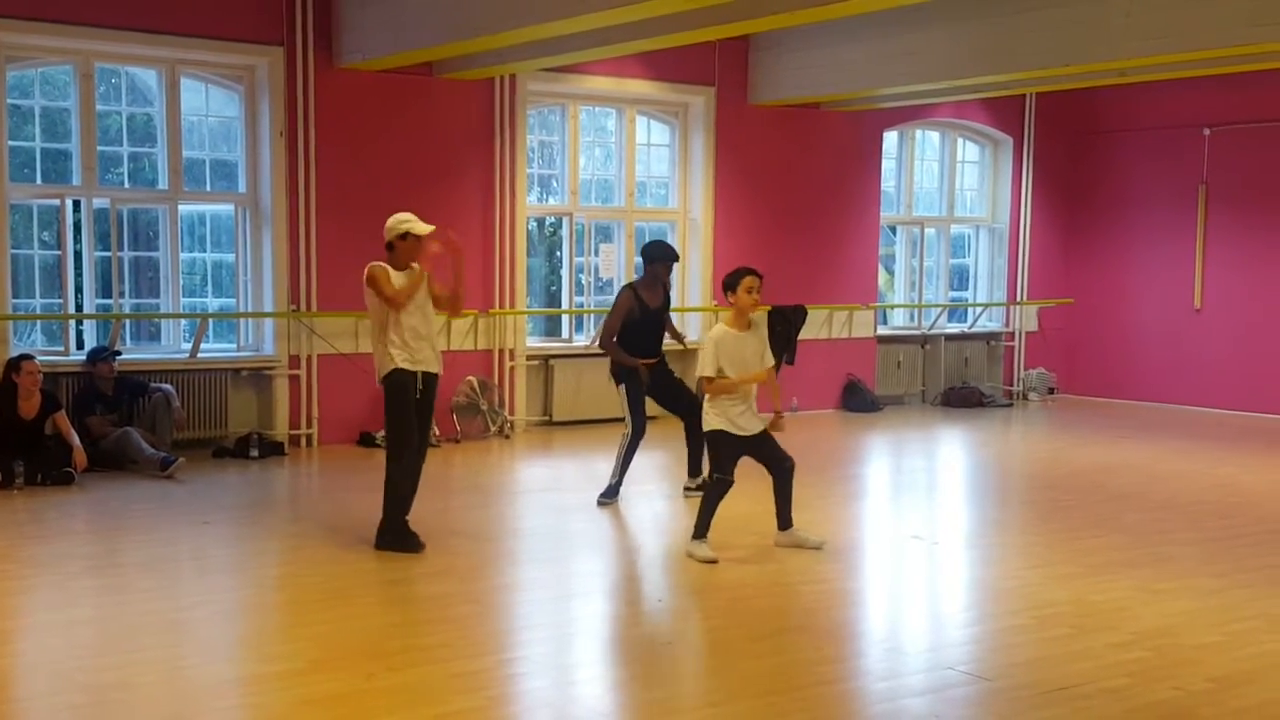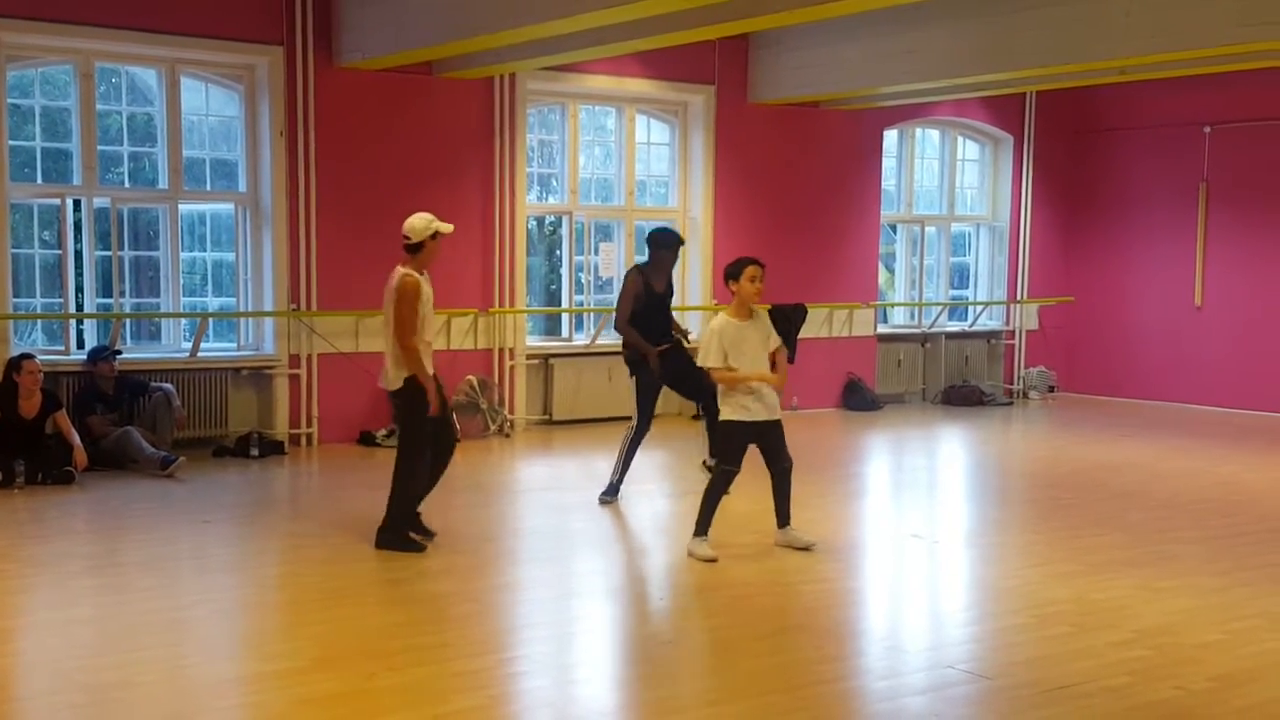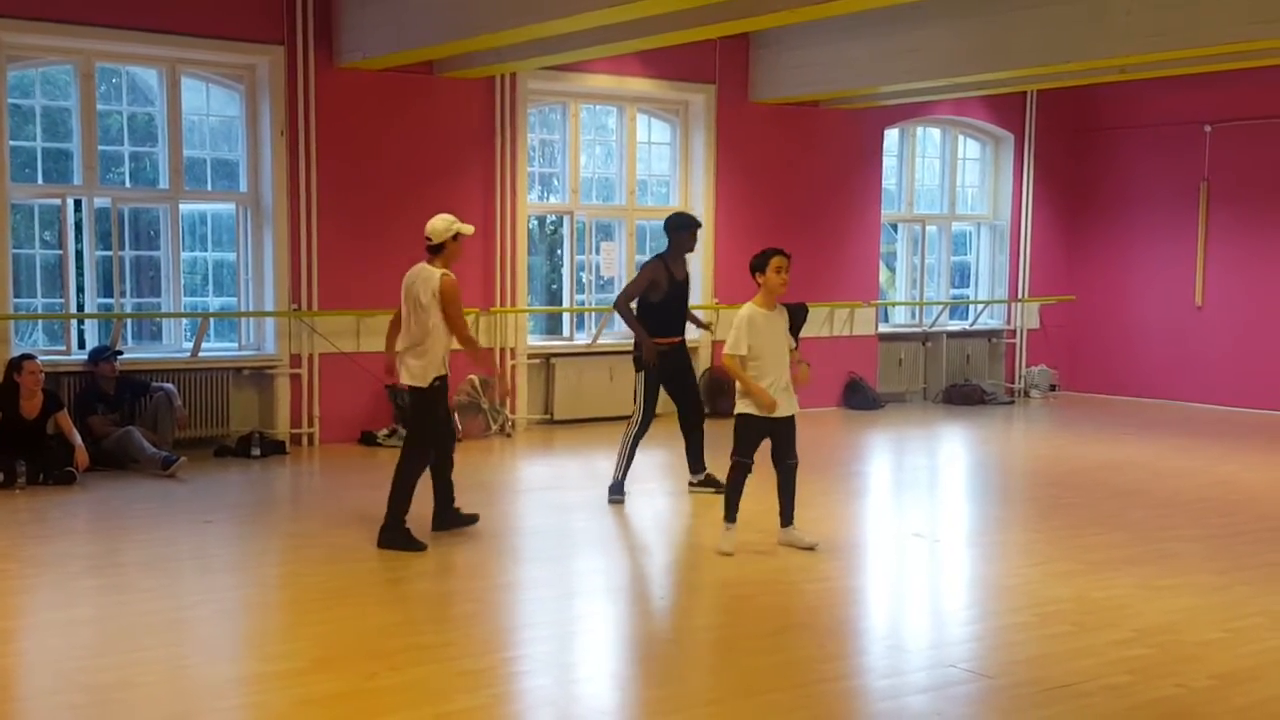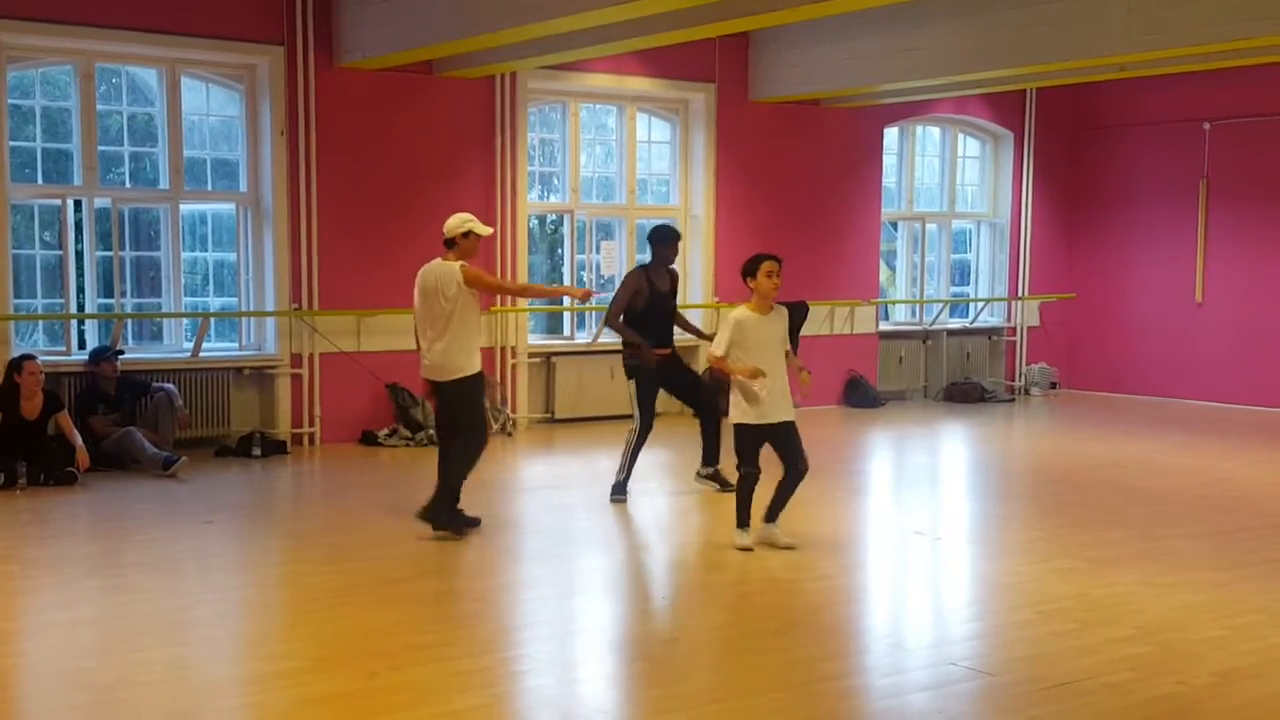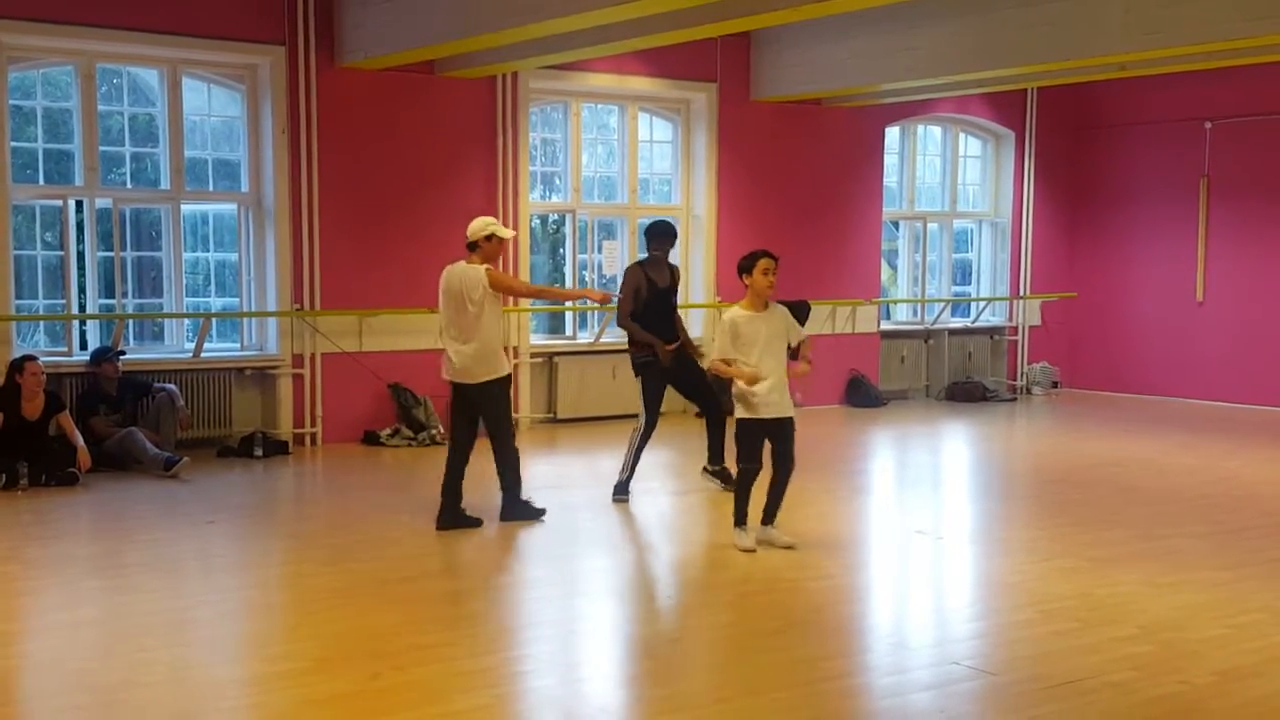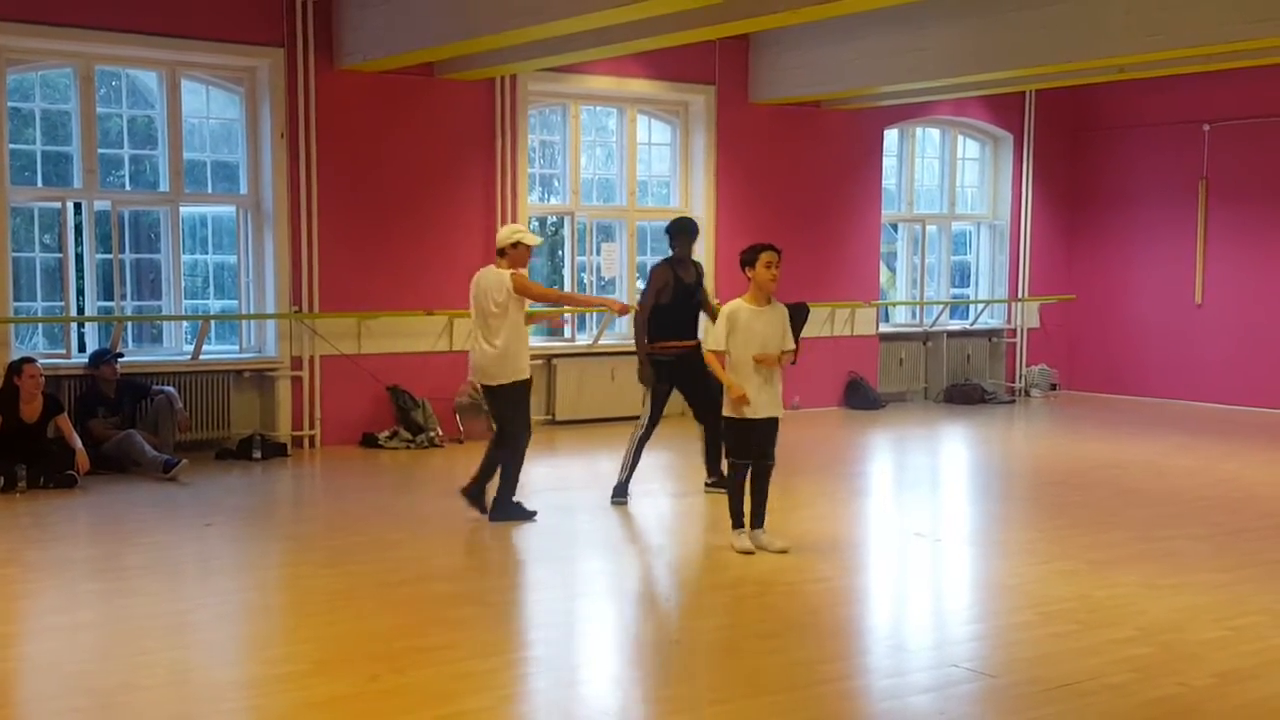
dt=0.3s
person 1, frame 1
left shoulder: (420, 273)
right shoulder: (378, 272)
left elbow: (454, 307)
right elbow: (397, 300)
left wrist: (457, 265)
right wrist: (427, 268)
left hip: (426, 369)
right hip: (397, 369)
left knee: (416, 449)
right knee: (403, 450)
left ankle: (397, 520)
right ankle: (390, 530)
person 1, frame 2
left shoulder: (419, 276)
right shoulder: (408, 282)
right elbow: (406, 341)
right wrist: (429, 387)
left hip: (422, 373)
right hip: (410, 377)
left knee: (444, 442)
right knee: (414, 453)
left ankle: (407, 512)
right ankle: (392, 530)
person 1, frame 3
left shoulder: (414, 273)
right shoulder: (444, 280)
left elbow: (396, 320)
right elbow: (462, 333)
left wrist: (390, 357)
right wrist: (493, 371)
left hip: (414, 368)
right hip: (428, 373)
left knee: (442, 440)
right knee: (416, 451)
left ankle: (445, 511)
right ankle: (393, 528)
person 1, frame 4
left shoulder: (425, 273)
right shoulder: (463, 272)
left elbow: (419, 326)
right elbow: (516, 289)
right wrist: (566, 291)
left hip: (434, 369)
right hip: (462, 368)
left knee: (451, 438)
right knee: (473, 438)
left ankle: (448, 510)
right ankle: (440, 505)
person 1, frame 5
left shoulder: (449, 274)
right shoulder: (488, 276)
right elbow: (539, 292)
right wrist: (587, 294)
left hip: (458, 369)
right hip: (489, 370)
left knee: (461, 440)
right knee: (503, 438)
left ankle: (450, 510)
right ankle: (513, 502)
person 1, frame 6
left shoulder: (481, 277)
right shoulder: (513, 280)
right elbow: (560, 297)
right wrist: (607, 302)
left hip: (485, 370)
right hip: (510, 371)
left knee: (506, 434)
right knee: (518, 436)
left ankle: (478, 486)
right ankle: (504, 504)
person 2, frame 1
left shoulder: (759, 331)
right shoulder: (716, 337)
left elbow: (769, 373)
right elbow: (709, 386)
left wrist: (777, 411)
right wrist: (748, 380)
left hip: (750, 421)
right hip: (721, 423)
left knee: (784, 466)
right knee: (721, 480)
left ankle: (786, 530)
right ankle: (697, 540)
person 2, frame 2
left shoulder: (762, 318)
right shoulder: (719, 326)
left elbow: (778, 349)
right elbow: (717, 374)
left wrist: (780, 379)
right wrist: (760, 376)
left hip: (767, 409)
right hip: (735, 412)
left knee: (782, 465)
right knee: (724, 473)
left ankle: (783, 529)
right ankle: (698, 537)
person 2, frame 3
left shoulder: (782, 314)
right shoulder: (747, 315)
right elbow: (728, 360)
left wrist: (800, 365)
right wrist: (757, 391)
left hip: (784, 404)
right hip: (751, 405)
left knee: (788, 464)
right knee: (742, 463)
left ankle: (787, 528)
right ankle: (729, 526)
person 2, frame 4
left shoulder: (782, 315)
right shoulder: (737, 319)
right elbow: (714, 358)
left wrist: (800, 370)
right wrist: (740, 371)
left hip: (780, 409)
right hip: (747, 410)
left knee: (797, 466)
right knee: (749, 472)
left ankle: (768, 525)
right ankle: (742, 528)
person 2, frame 5
left shoulder: (781, 313)
right shoulder: (732, 319)
left elbow: (803, 341)
right elbow: (718, 363)
left wrist: (806, 361)
right wrist: (740, 375)
left hip: (781, 405)
right hip: (749, 407)
left knee: (785, 465)
right knee: (748, 469)
left ankle: (767, 526)
right ankle: (740, 527)
person 2, frame 6
left shoulder: (780, 311)
right shoulder: (732, 310)
left elbow: (789, 353)
right elbow: (711, 354)
left wrist: (776, 359)
right wrist: (731, 385)
left hip: (769, 405)
right hip: (738, 406)
left knee: (764, 466)
right knee: (739, 466)
left ankle: (757, 530)
right ankle: (738, 530)
person 3, frame 1
left shoulder: (664, 287)
right shoulder: (628, 296)
right elbow: (605, 341)
left wrist: (675, 333)
right wrist: (636, 365)
left hip: (657, 366)
right hip: (629, 370)
left knee: (696, 414)
right knee: (636, 428)
left ankle: (694, 481)
right ankle: (613, 486)
person 3, frame 2
left shoulder: (667, 275)
right shoulder: (635, 278)
right elbow: (620, 324)
left wrist: (678, 329)
right wrist: (649, 350)
left hip: (671, 351)
right hip: (642, 357)
left knee: (713, 398)
right knee: (641, 422)
left ankle: (714, 461)
right ankle: (615, 484)
person 3, frame 3
left shoulder: (681, 264)
right shoulder: (654, 268)
right elbow: (621, 305)
left wrist: (696, 321)
right wrist: (643, 338)
left hip: (675, 349)
right hip: (650, 351)
left knee: (693, 411)
right knee: (643, 417)
left ankle: (698, 476)
right ankle: (618, 482)
person 3, frame 4
left shoulder: (672, 276)
right shoulder: (636, 278)
right elbow: (611, 319)
left wrist: (700, 334)
right wrist: (641, 343)
left hip: (668, 357)
right hip: (640, 361)
left knee: (709, 405)
right knee: (643, 423)
left ankle: (709, 469)
right ankle: (620, 482)
person 3, frame 5
left shoulder: (672, 271)
right shoulder: (635, 273)
right elbow: (622, 319)
left wrist: (688, 343)
right wrist: (655, 343)
left hip: (676, 353)
right hip: (648, 356)
left knee: (714, 405)
right knee: (648, 420)
left ankle: (715, 466)
right ankle: (623, 482)
person 3, frame 6
left shoulder: (696, 269)
right shoulder: (662, 271)
right elbow: (641, 318)
right wrist: (643, 361)
left hip: (691, 352)
right hip: (662, 355)
left knee: (713, 412)
right knee: (649, 421)
left ankle: (714, 477)
right ankle: (622, 483)
